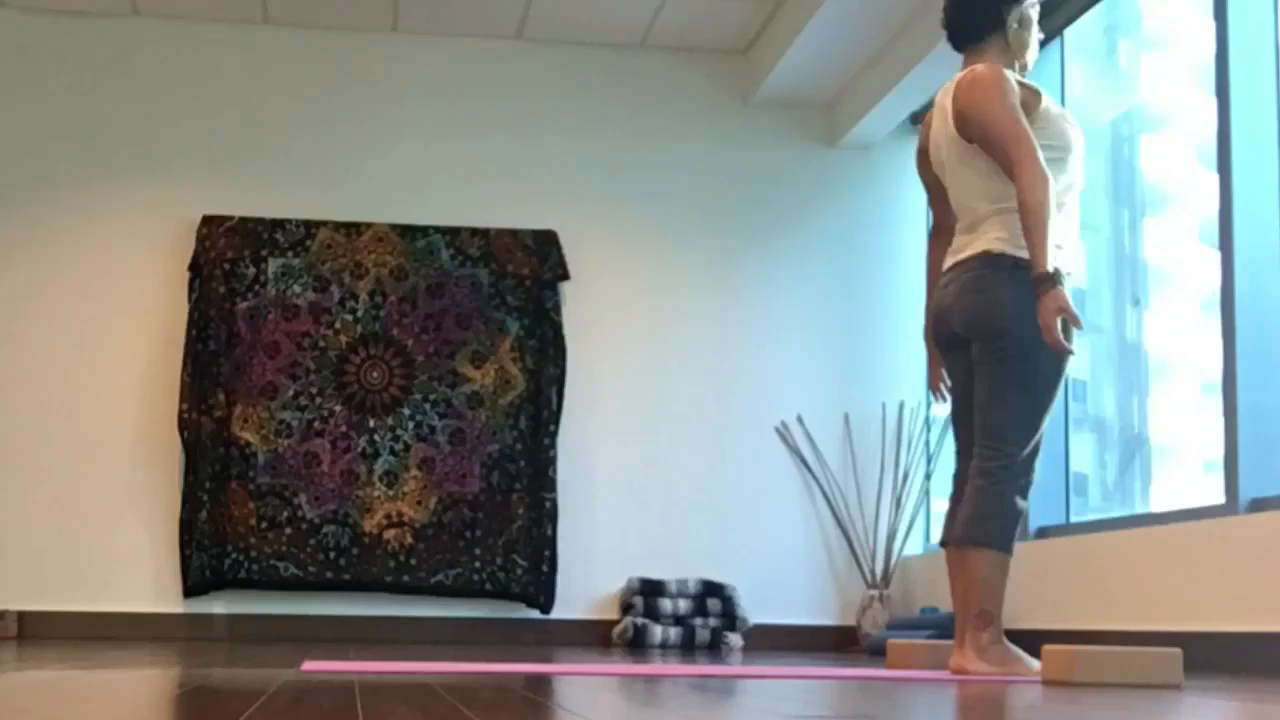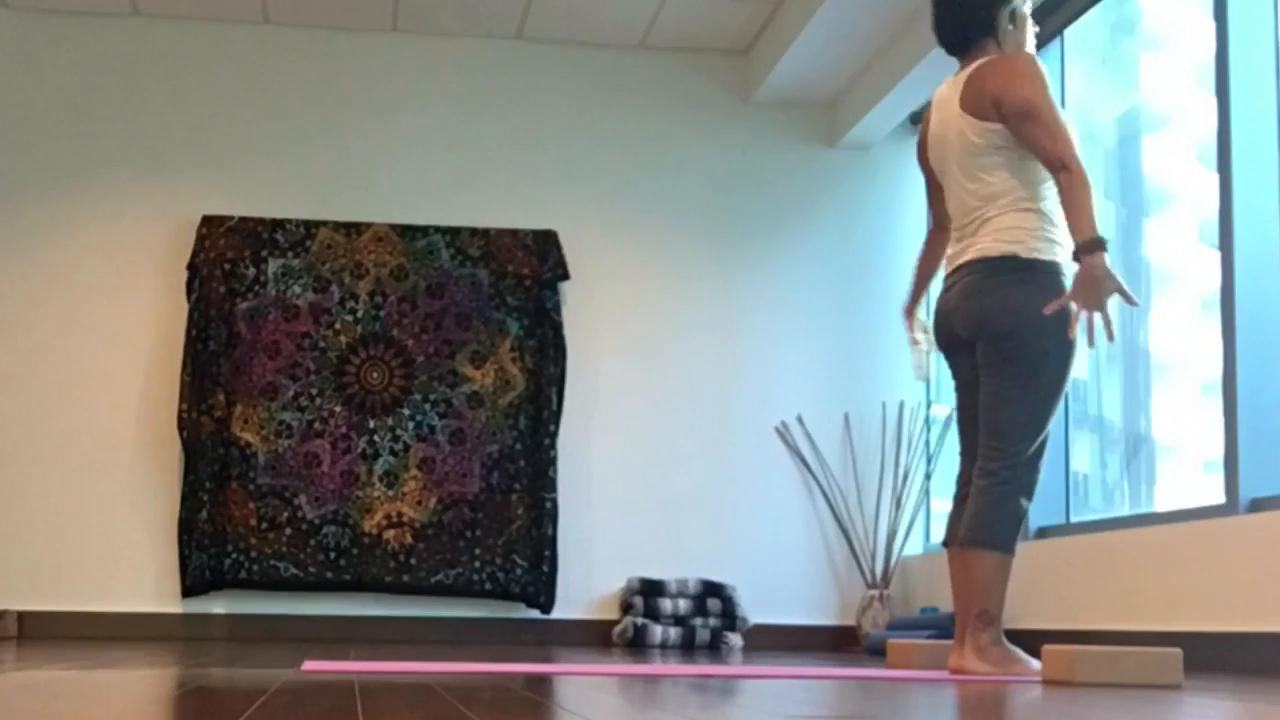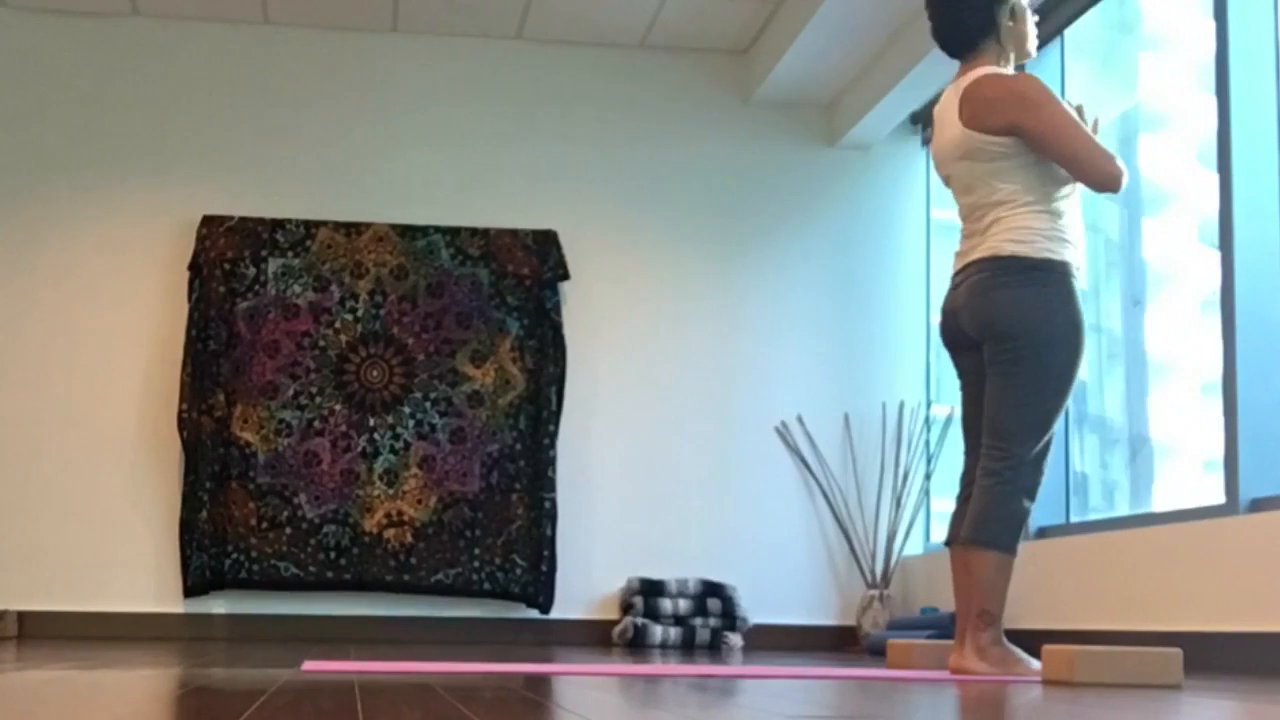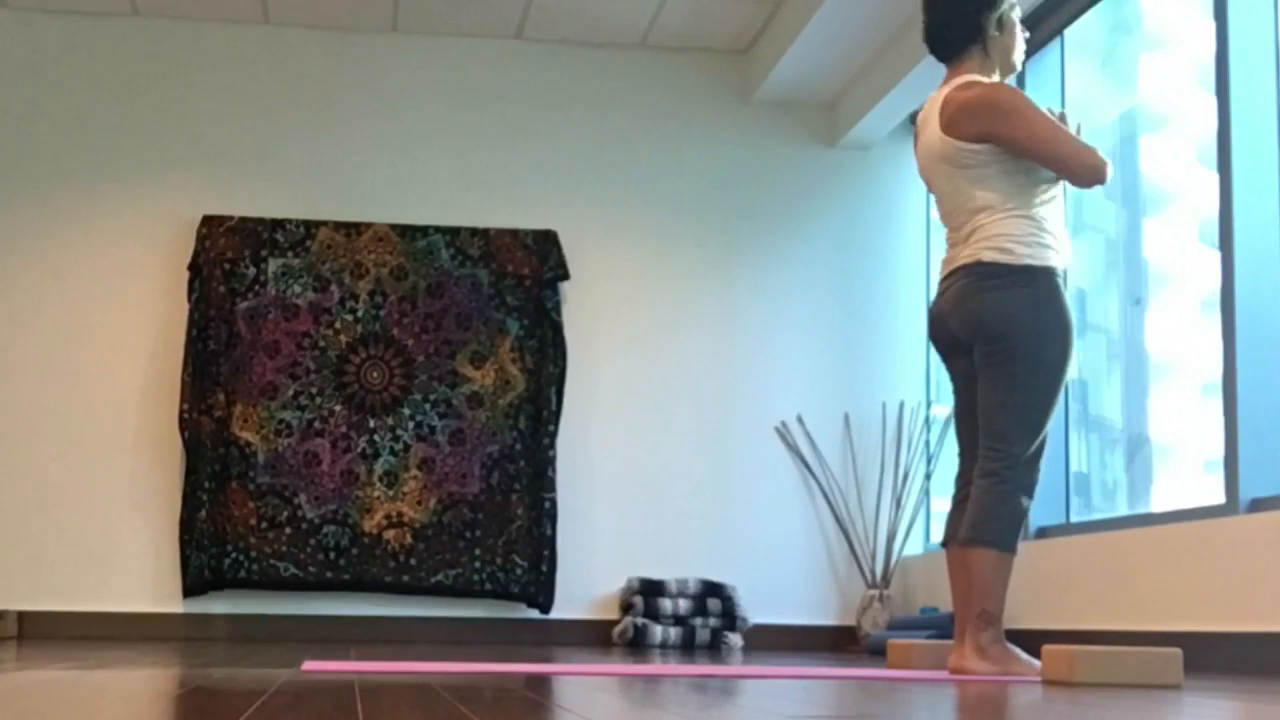
dt=1s
person 1, frame 1
left shoulder: (938, 114)
right shoulder: (989, 84)
right elbow: (1029, 177)
left wrist: (935, 328)
right wrist: (1046, 279)
left hip: (963, 291)
right hip: (1011, 284)
left knee: (978, 471)
right knee: (1002, 469)
left ankle: (969, 639)
right ankle: (982, 642)
person 1, frame 2
left shoulder: (937, 112)
right shoulder: (1005, 75)
left elbow: (940, 226)
right elbow: (1066, 163)
left wrist: (913, 300)
right wrist: (1090, 254)
left hip: (965, 293)
right hip: (1021, 285)
left knee: (982, 472)
right knee: (1007, 470)
left ankle: (970, 640)
right ankle: (983, 642)
person 1, frame 3
left shoulder: (949, 107)
right shoulder: (1010, 90)
right elbow: (1108, 174)
left wrist: (1066, 133)
right wrist: (1084, 133)
left hip: (973, 291)
right hip: (1028, 286)
left knee: (984, 471)
right knee: (1011, 468)
left ankle: (969, 639)
right ankle: (983, 642)
person 1, frame 4
left shoulder: (933, 114)
right shoulder: (985, 98)
right elbow: (1091, 170)
left wrist: (1045, 140)
right wrist: (1065, 137)
left hip: (961, 297)
right hip: (1014, 291)
left knee: (979, 470)
right knee: (1008, 469)
left ankle: (967, 640)
right ankle: (983, 641)
